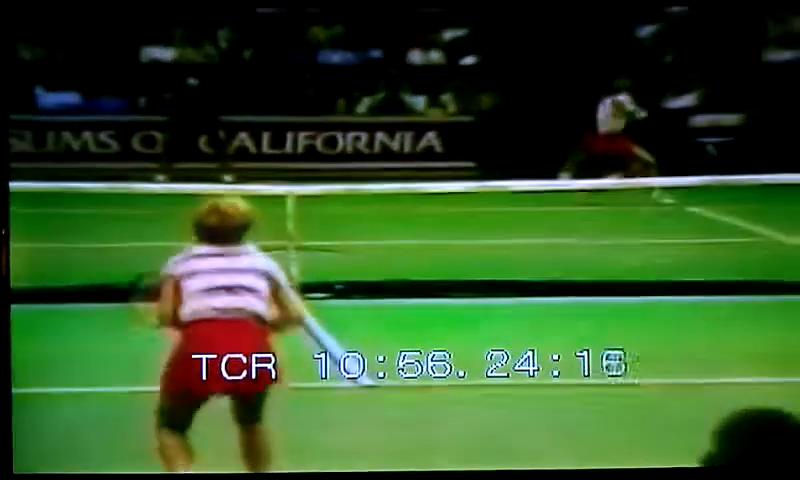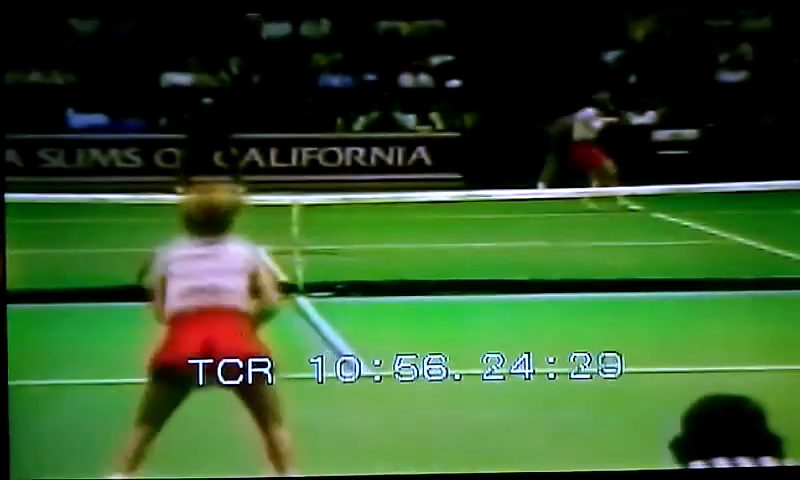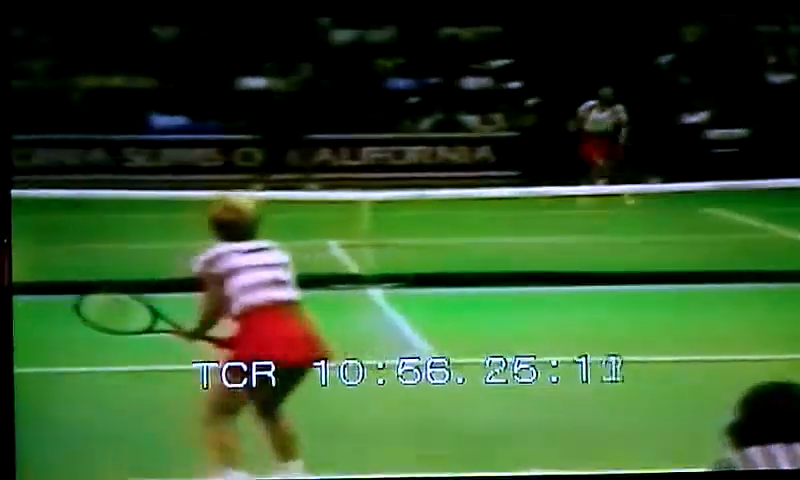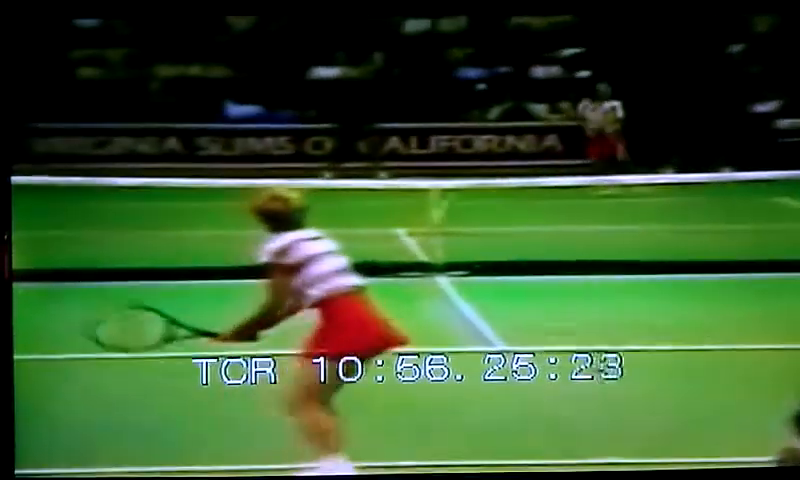
dt=0.4s
person 1, frame 1
left shoulder: (179, 263)
right shoulder: (262, 261)
left elbow: (166, 316)
right elbow: (295, 315)
left hip: (198, 354)
right hip: (252, 351)
left knee: (168, 426)
right knee: (249, 421)
person 1, frame 2
left shoulder: (170, 255)
right shoulder: (246, 252)
left elbow: (160, 311)
right elbow: (270, 304)
left hip: (183, 346)
right hip: (238, 343)
left knee: (146, 424)
right knee: (272, 422)
person 1, frame 3
left shoulder: (213, 257)
right shoulder: (277, 252)
left elbow: (213, 310)
left wrist: (198, 333)
left hip: (264, 340)
right hip: (301, 335)
left knee: (217, 416)
right knee: (267, 406)
person 1, frame 4
left shoulder: (280, 246)
right shoulder: (316, 238)
left elbow: (276, 304)
left wrist: (242, 330)
right wrist: (255, 328)
left hip: (344, 323)
right hip: (360, 317)
left knee: (302, 404)
right knee: (314, 400)
right ankle: (335, 465)
